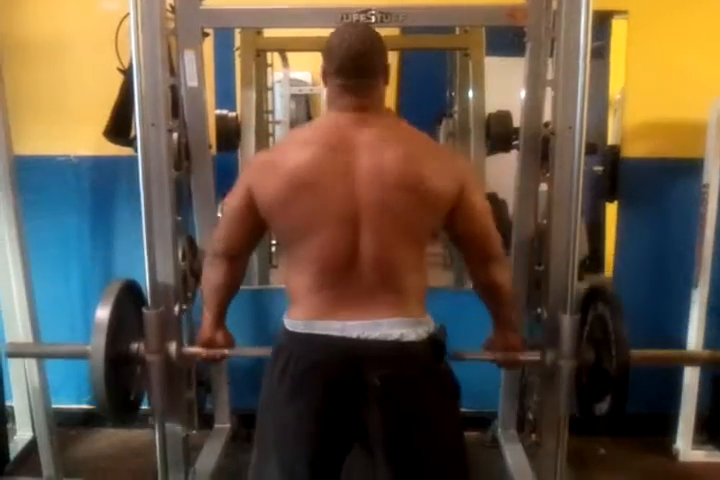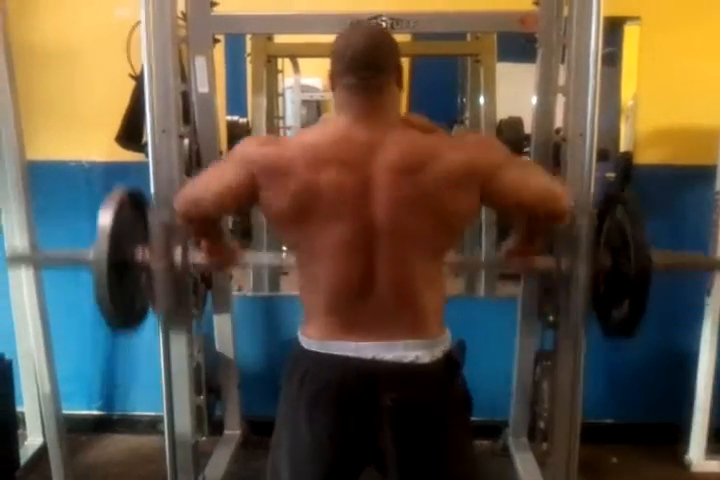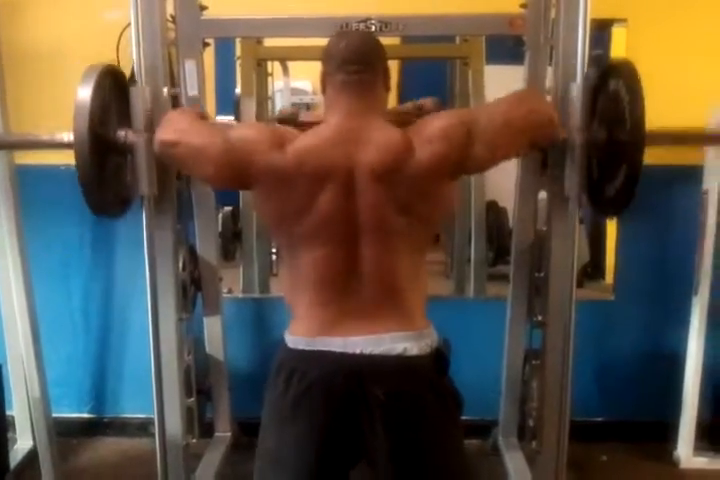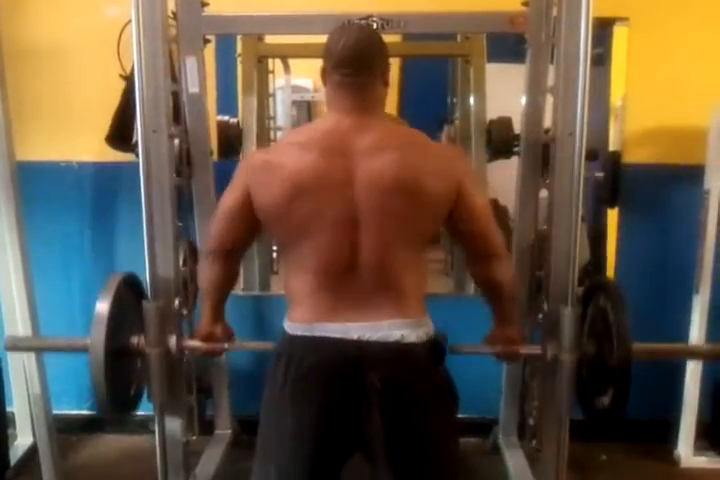
dt=0.7s
person 1, frame 1
left shoulder: (270, 162)
right shoulder: (439, 161)
left elbow: (224, 254)
right elbow: (489, 259)
left wrist: (212, 322)
right wrist: (506, 329)
left hip: (308, 351)
right hip: (404, 352)
person 1, frame 2
left shoulder: (275, 159)
right shoulder: (457, 160)
left elbow: (190, 208)
right elbow: (555, 203)
left wrist: (214, 242)
right wrist: (526, 243)
left hip: (324, 369)
right hip: (418, 370)
person 1, frame 3
left shoulder: (272, 156)
right shoulder: (431, 149)
left elbow: (171, 137)
right elbow: (538, 115)
left wrist: (190, 115)
left hip: (310, 366)
right hip: (406, 365)
person 1, frame 4
left shoulder: (266, 163)
right shoulder: (440, 162)
left elbow: (218, 253)
right elbow: (490, 258)
left wrist: (211, 318)
right wrist: (506, 323)
left hip: (309, 355)
right hip: (403, 356)
